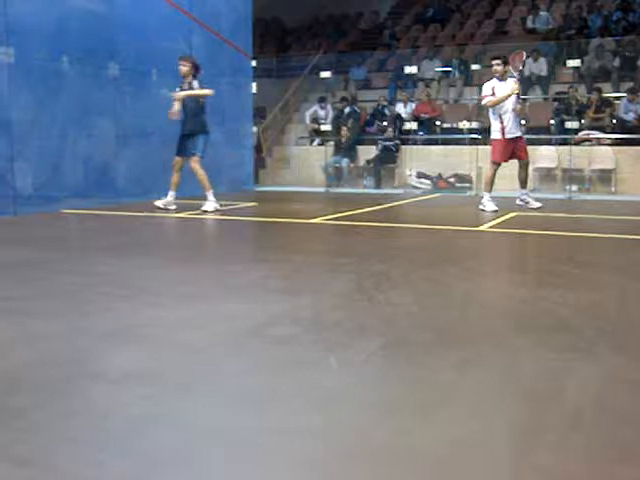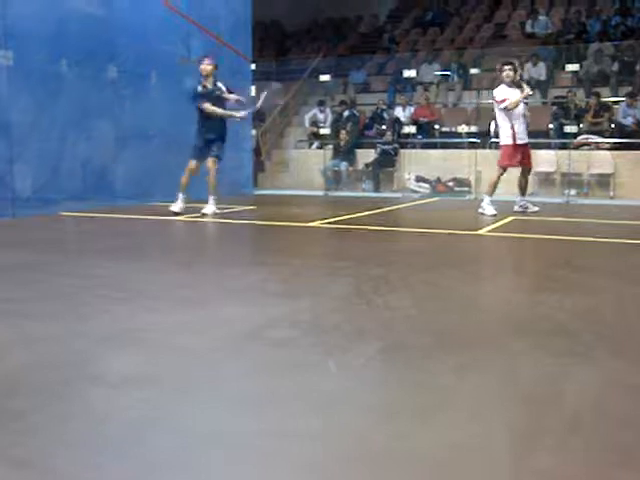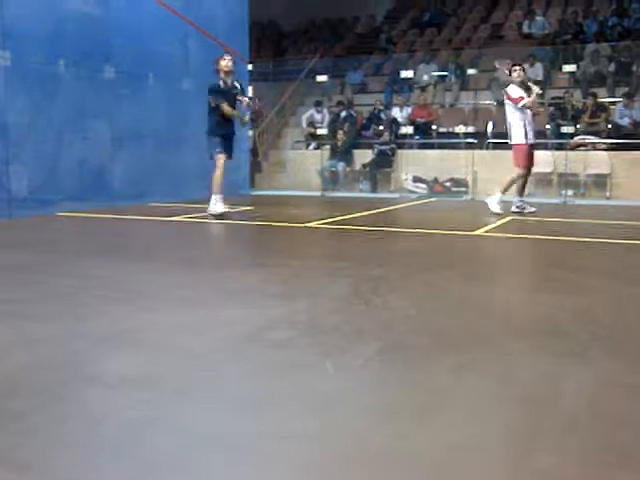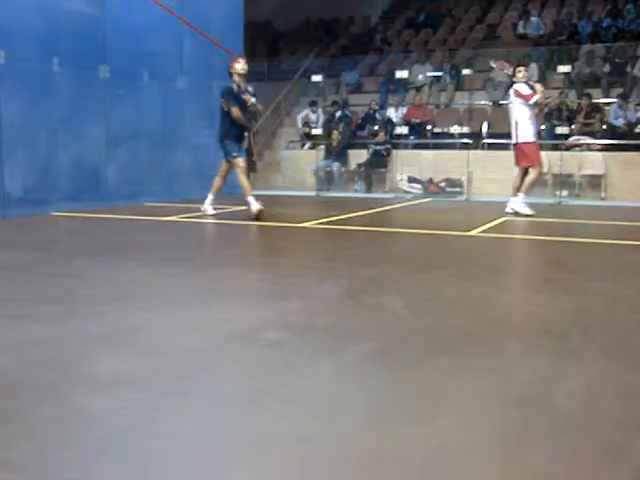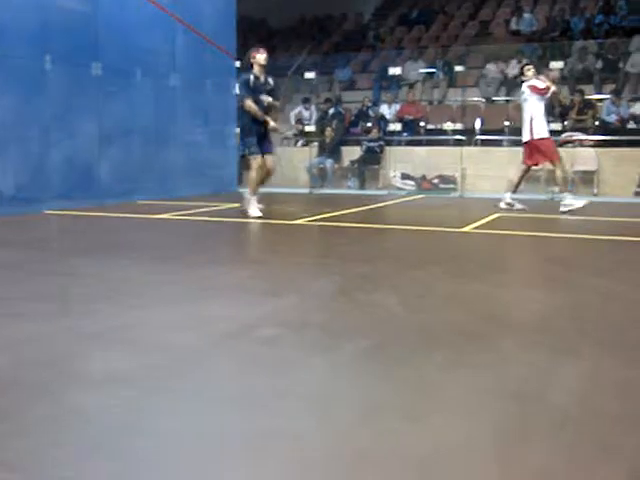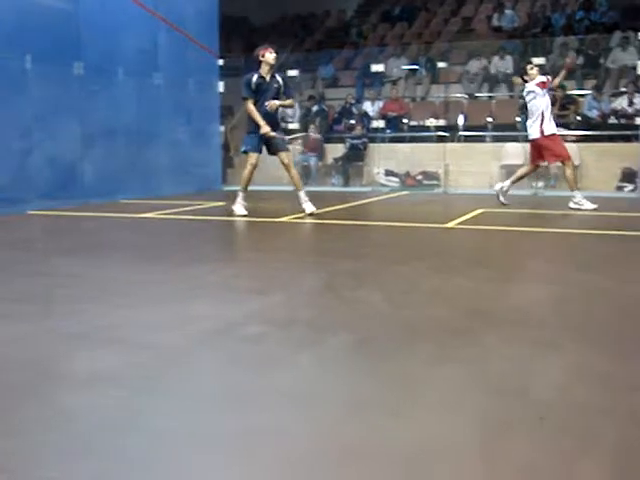
dt=0.2s
person 1, frame 1
left shoulder: (197, 85)
right shoulder: (179, 90)
left elbow: (210, 92)
right elbow: (176, 106)
left wrist: (186, 93)
right wrist: (174, 110)
left hip: (199, 132)
right hip: (186, 133)
left knee: (195, 163)
right knee: (177, 164)
left ankle: (211, 200)
right ankle: (170, 199)
person 1, frame 2
left shoulder: (221, 87)
right shoulder: (198, 91)
left elbow: (241, 100)
right elbow: (209, 109)
left wrist: (234, 97)
right wrist: (234, 114)
left hip: (218, 135)
right hip: (203, 135)
left knee: (211, 167)
right knee: (191, 167)
left ankle: (211, 203)
right ankle: (180, 200)
person 1, frame 3
left shoulder: (237, 86)
right shoulder: (215, 86)
left elbow: (245, 101)
right elbow: (226, 110)
left wrist: (245, 101)
right wrist: (241, 118)
left hip: (229, 133)
right hip: (216, 132)
left knee: (222, 166)
right knee: (220, 163)
left ankle: (215, 203)
right ankle: (216, 202)
person 1, frame 4
left shoulder: (249, 90)
right shoulder: (228, 89)
left elbow: (258, 111)
right elbow: (235, 114)
left wrist: (254, 103)
right wrist: (247, 125)
left hip: (239, 137)
right hip: (228, 136)
left knee: (224, 171)
right knee: (241, 167)
left ankle: (208, 203)
right ankle: (252, 204)
person 1, frame 5
left shoulder: (270, 82)
right shoulder: (245, 79)
left elbow: (277, 106)
right elbow: (248, 105)
left wrist: (270, 101)
right wrist: (268, 120)
left hip: (263, 130)
right hip: (249, 129)
left knee: (269, 167)
right knee: (256, 165)
left ankle: (250, 196)
right ankle: (252, 204)
person 1, frame 6
left shoulder: (279, 80)
right shoulder: (250, 79)
left elbow: (291, 103)
right elbow: (249, 105)
left wrist: (279, 103)
right wrist: (262, 125)
left hip: (274, 128)
right hip: (256, 128)
left knee: (287, 163)
right knee: (252, 163)
left ankle: (304, 200)
right ankle: (239, 202)
person 2, frame 1
left shoulder: (513, 82)
right shoulder: (489, 85)
right elbow: (489, 103)
left wrist: (518, 107)
right wrist: (509, 93)
left hip: (516, 132)
right hip: (500, 134)
left knee: (524, 162)
right knee: (494, 166)
left ankle: (523, 196)
right ankle: (485, 199)
person 2, frame 2
left shoulder: (519, 89)
right shoulder: (499, 91)
right elbow: (509, 106)
left wrist: (525, 114)
right wrist: (524, 94)
left hip: (523, 138)
right hip: (509, 139)
left knee: (526, 170)
right knee: (501, 171)
left ankle: (521, 202)
right ankle: (486, 203)
person 2, frame 3
left shoulder: (525, 90)
right shoulder: (510, 90)
right elbow: (528, 104)
right wrist: (535, 93)
left hip: (528, 138)
right hip: (519, 139)
left knee: (527, 171)
right knee: (520, 172)
left ankle: (519, 203)
right ankle: (495, 198)
person 2, frame 4
left shoulder: (527, 89)
right shoulder: (517, 88)
left elbow: (535, 108)
right elbow: (538, 100)
right wrist: (539, 91)
left hip: (525, 137)
right hip: (525, 137)
left knee: (523, 171)
right knee: (536, 170)
left ankle: (513, 202)
right ankle: (518, 200)
person 2, frame 5
left shoulder: (530, 88)
right shoulder: (531, 84)
right elbow: (552, 89)
left wrist: (545, 80)
right wrist: (548, 82)
left hip: (530, 135)
right hip: (538, 134)
left knee: (525, 168)
right knee: (559, 165)
left ankle: (507, 199)
right ankle: (567, 200)
person 2, frame 6
left shoulder: (531, 88)
right shoulder: (537, 83)
right elbow: (553, 83)
left hip: (536, 133)
right hip: (545, 132)
left knee: (532, 166)
right knee: (568, 162)
left ankle: (504, 186)
right ankle: (576, 199)
